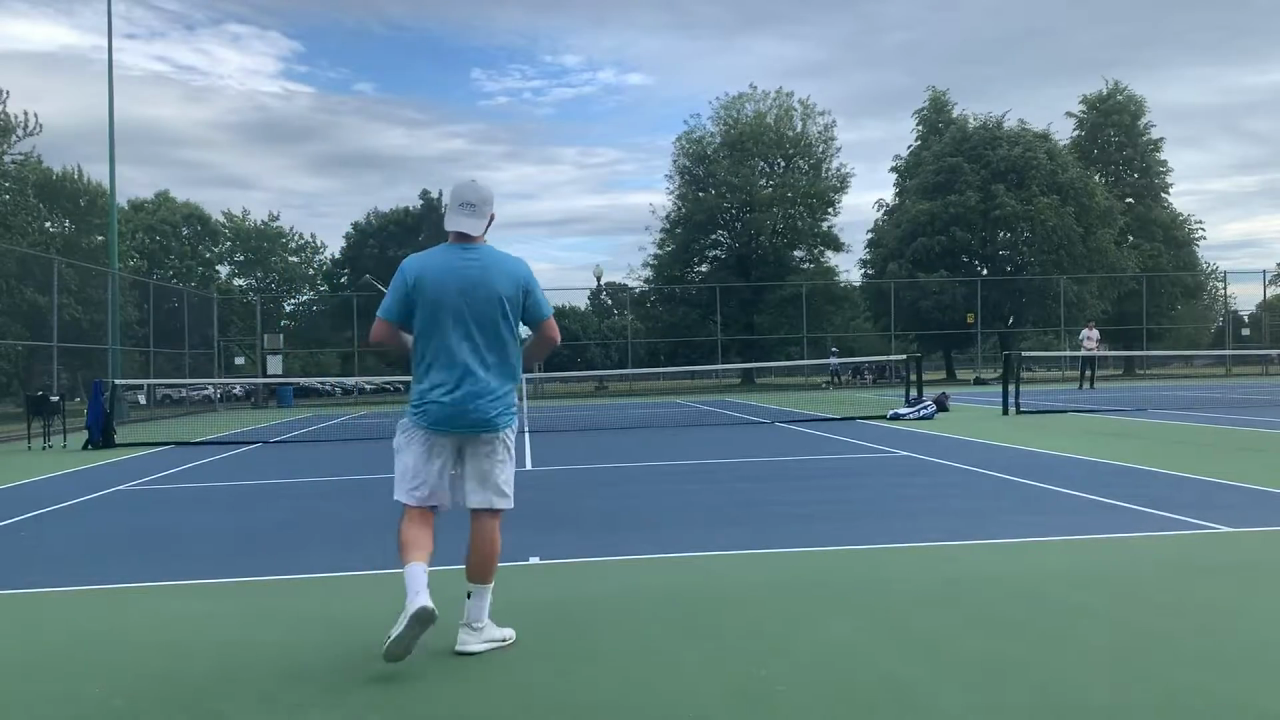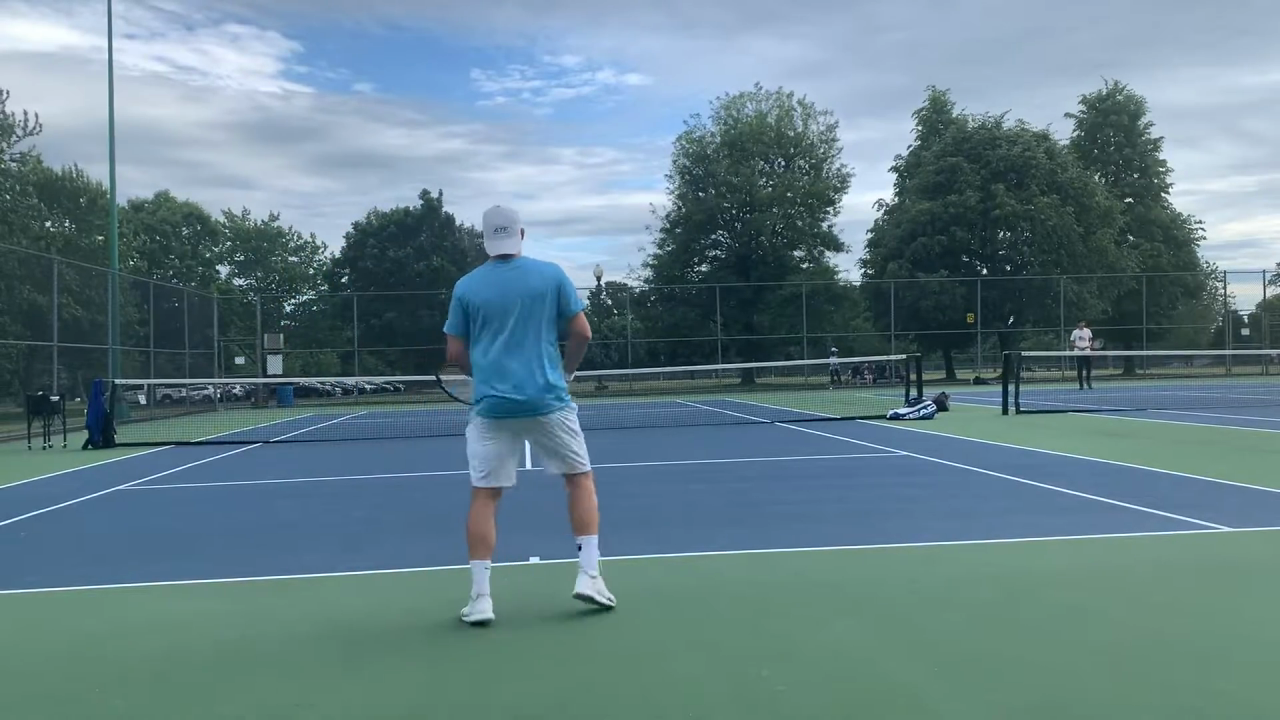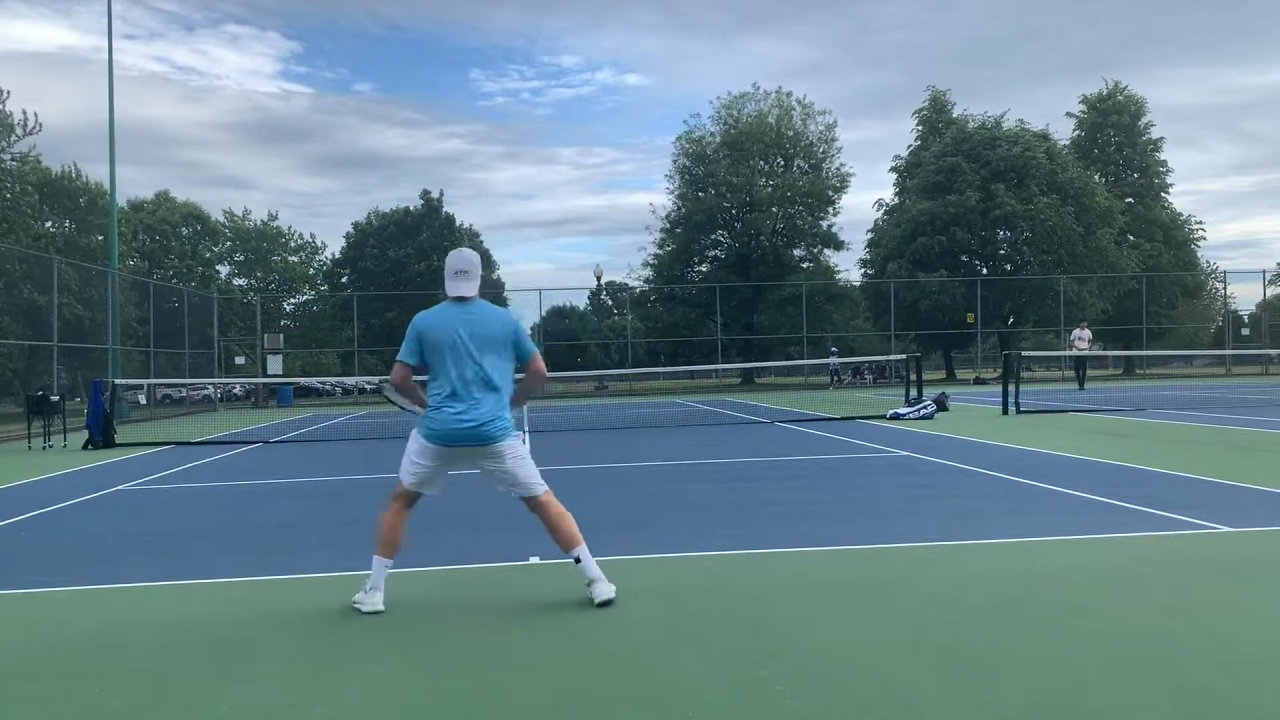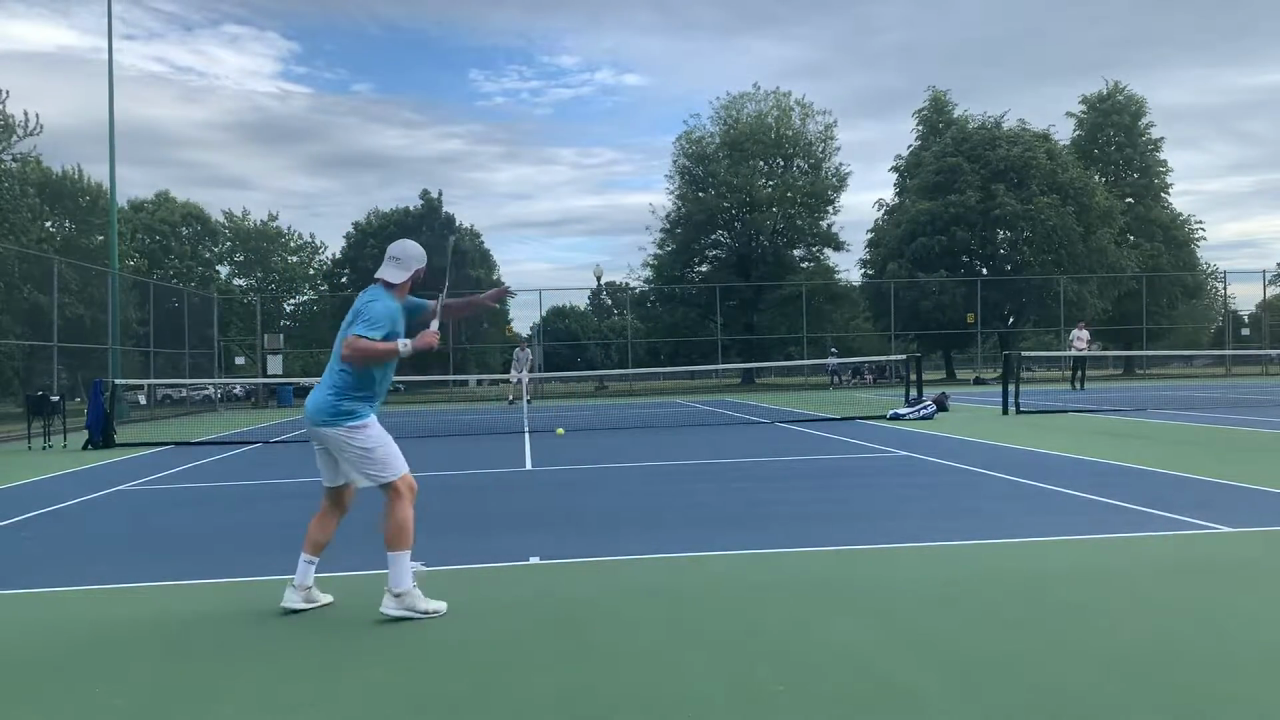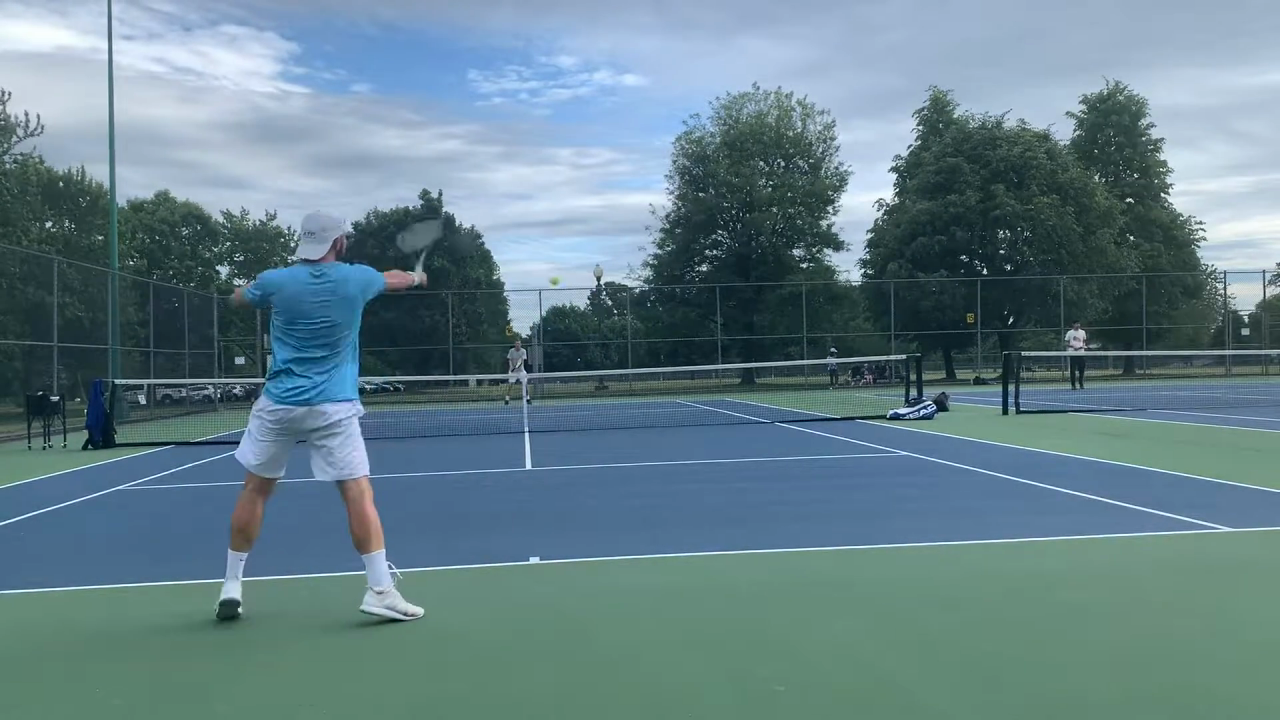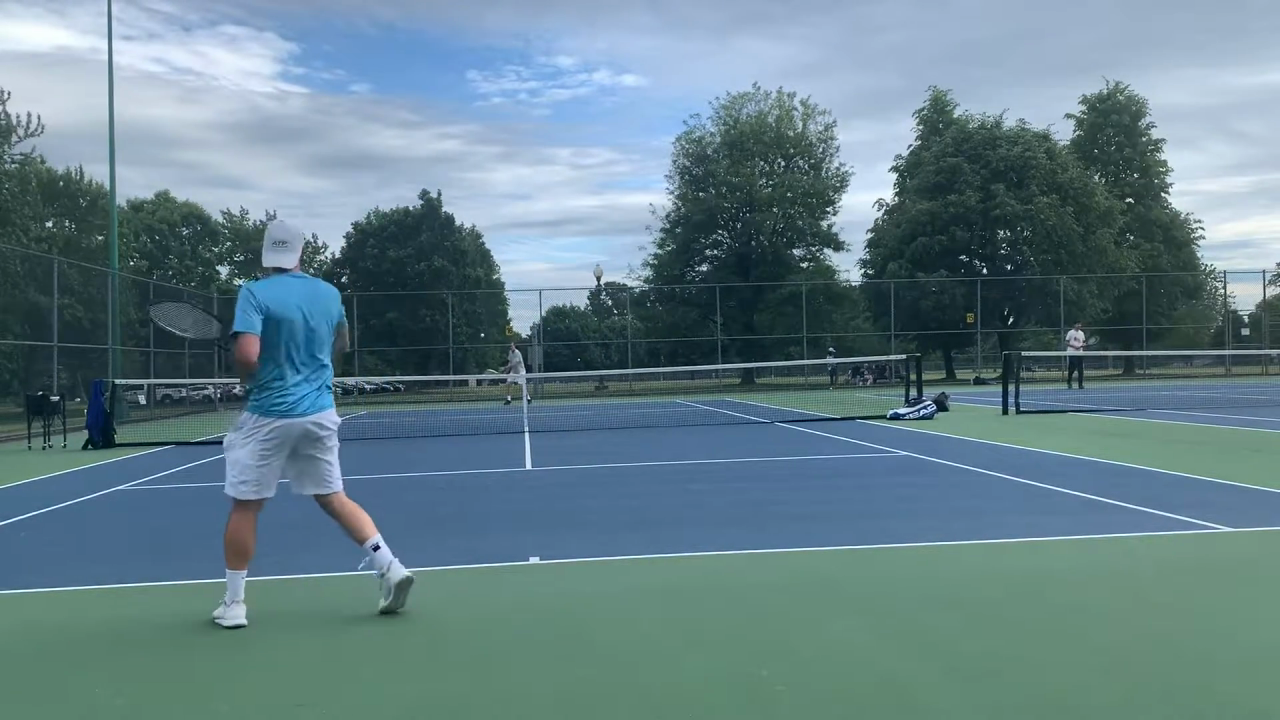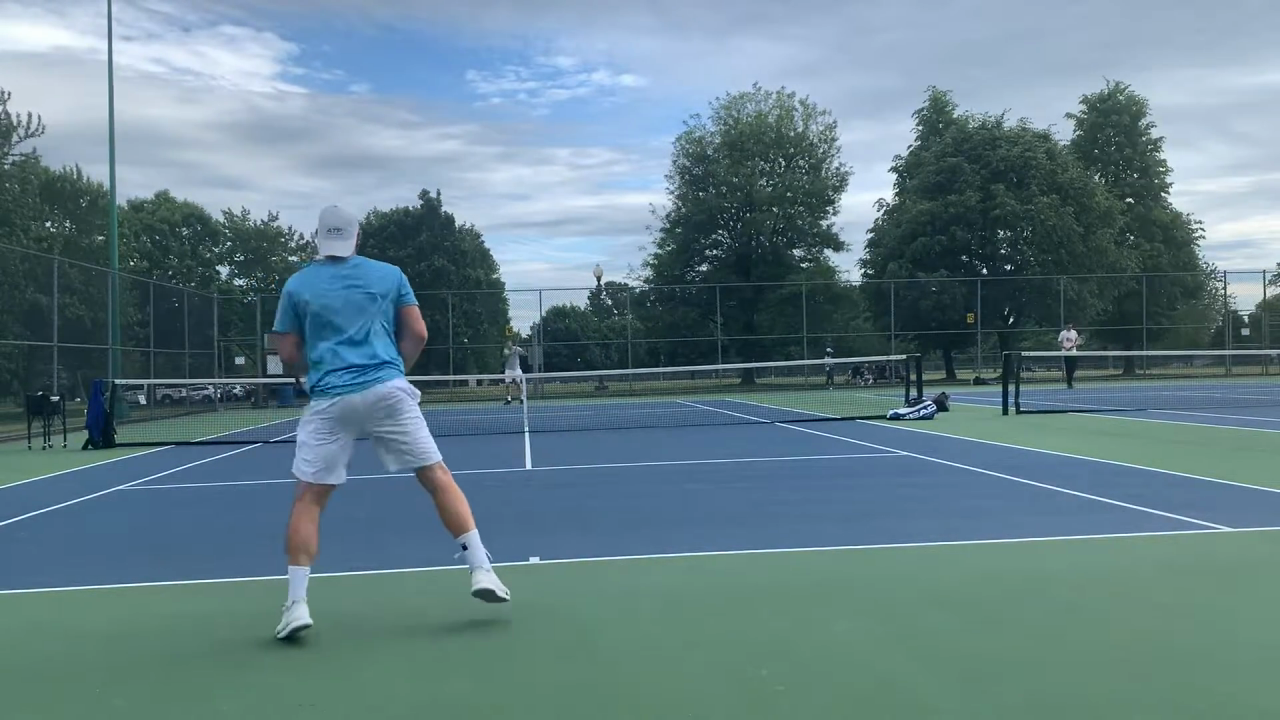
dt=0.7s
person 1, frame 1
left shoulder: (414, 268)
right shoulder: (514, 271)
left elbow: (380, 335)
right elbow: (550, 337)
left hip: (431, 414)
right hip: (492, 415)
left knee: (417, 512)
right knee: (486, 515)
left ankle: (418, 598)
right ankle: (475, 624)
person 1, frame 2
left shoulder: (466, 286)
right shoulder: (551, 274)
left elbow: (455, 354)
right elbow: (581, 332)
right wrist: (565, 370)
left hip: (492, 406)
right hip: (547, 399)
left knee: (484, 497)
right knee: (580, 479)
left ankle: (480, 598)
right ankle: (589, 576)
person 1, frame 3
left shoulder: (423, 322)
right shoulder: (506, 320)
left elbow: (399, 378)
right elbow: (538, 372)
left hip: (439, 433)
right hip: (493, 433)
left knee: (401, 501)
right knee: (544, 502)
left ankle: (374, 590)
right ankle: (595, 580)
person 1, frame 4
left shoulder: (386, 299)
right shoulder: (380, 306)
left elbow: (438, 309)
right elbow: (350, 350)
left wrist: (482, 299)
right wrist: (407, 345)
left hip: (323, 413)
right hip: (346, 415)
left knee: (335, 500)
right knee: (402, 490)
left ankle: (301, 587)
right ankle: (400, 593)
person 1, frame 5
left shoulder: (275, 280)
right shoulder: (356, 277)
left elbow: (237, 298)
right elbow: (395, 279)
right wrist: (417, 276)
left hip: (279, 404)
right hip: (334, 407)
left knee: (254, 489)
right knee: (358, 494)
left ankle: (231, 585)
right ankle: (380, 590)
person 1, frame 6
left shoulder: (254, 292)
right shoulder: (329, 292)
left elbow: (246, 355)
right elbow: (341, 346)
left wrist: (252, 375)
left hip: (269, 417)
right hip: (320, 413)
left knee: (245, 508)
right knee: (334, 499)
left ankle: (233, 604)
right ankle: (389, 567)
person 1, frame 7
left shoulder: (297, 286)
right shoulder: (389, 274)
left elbow: (287, 352)
right elbow: (418, 333)
left hip: (332, 401)
right hip: (388, 393)
left knee: (308, 500)
right knee: (439, 479)
left ankle: (296, 605)
right ankle: (482, 572)
